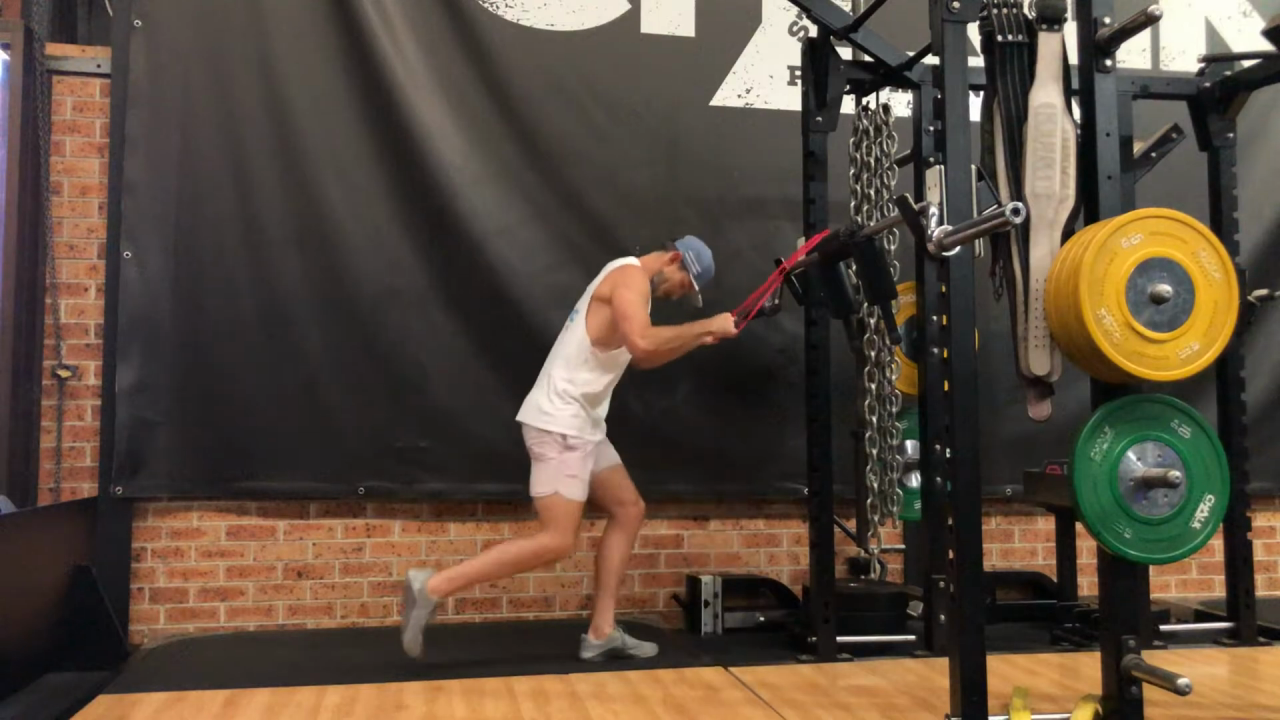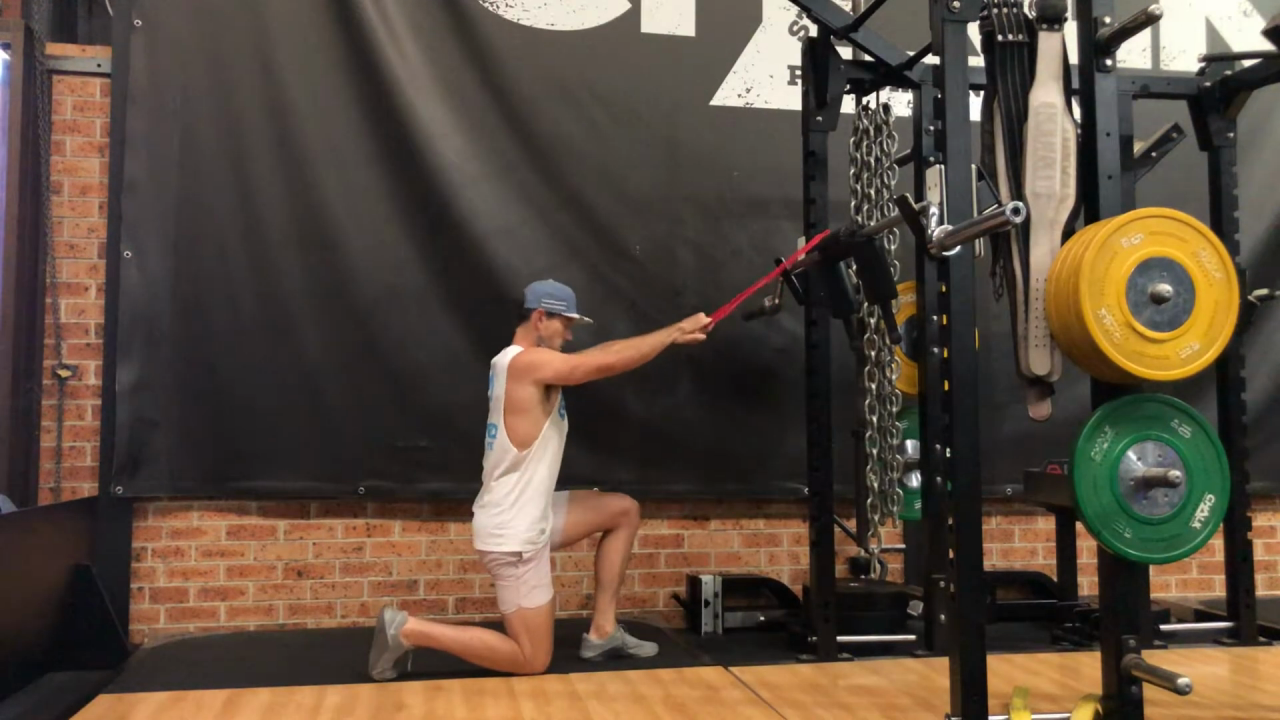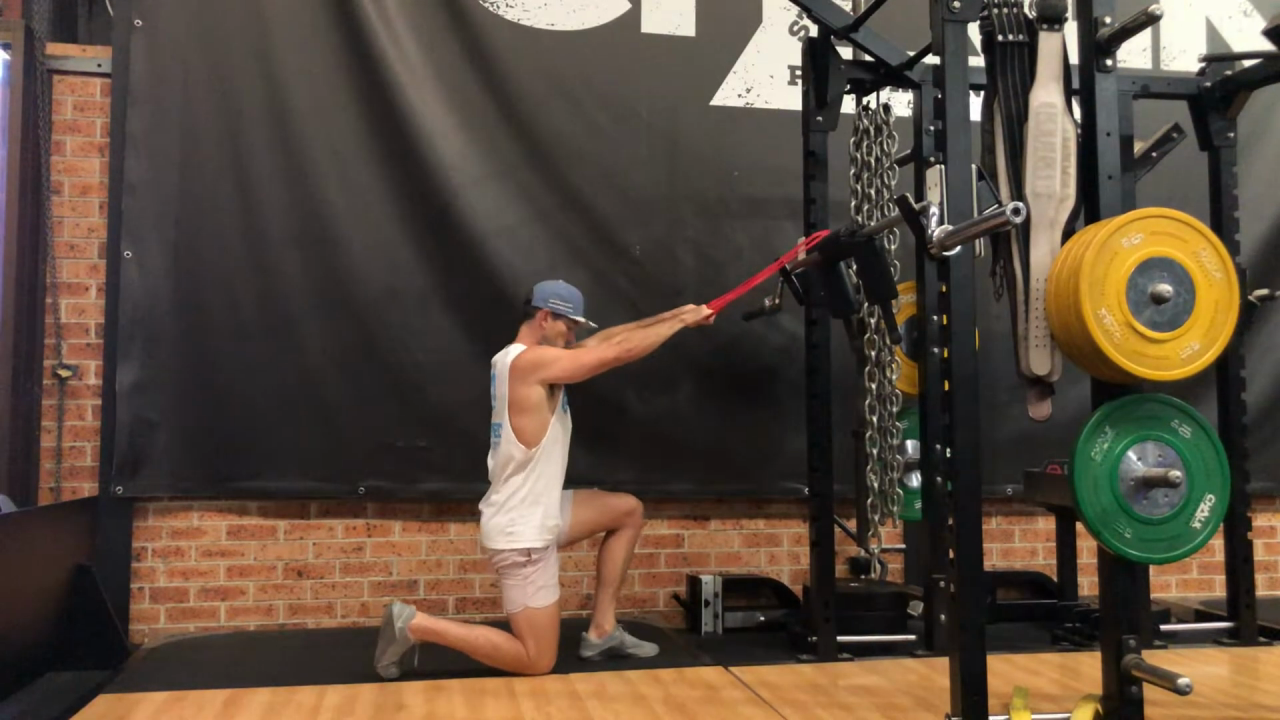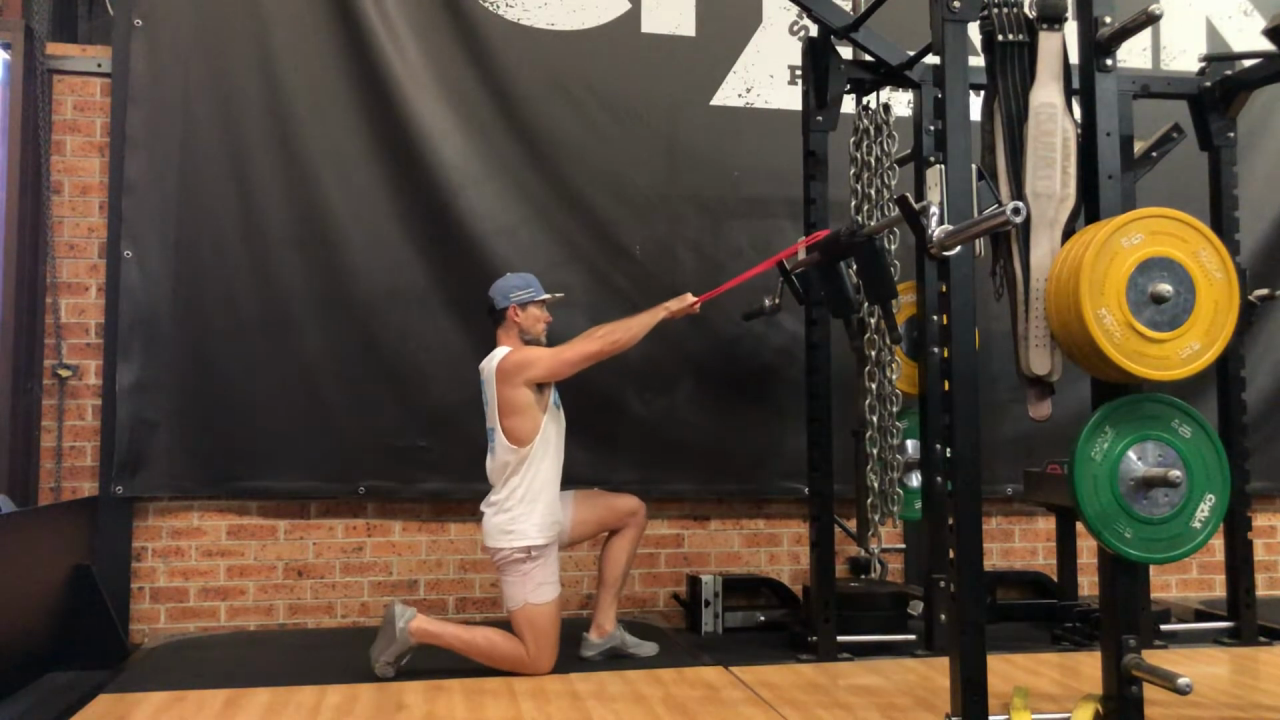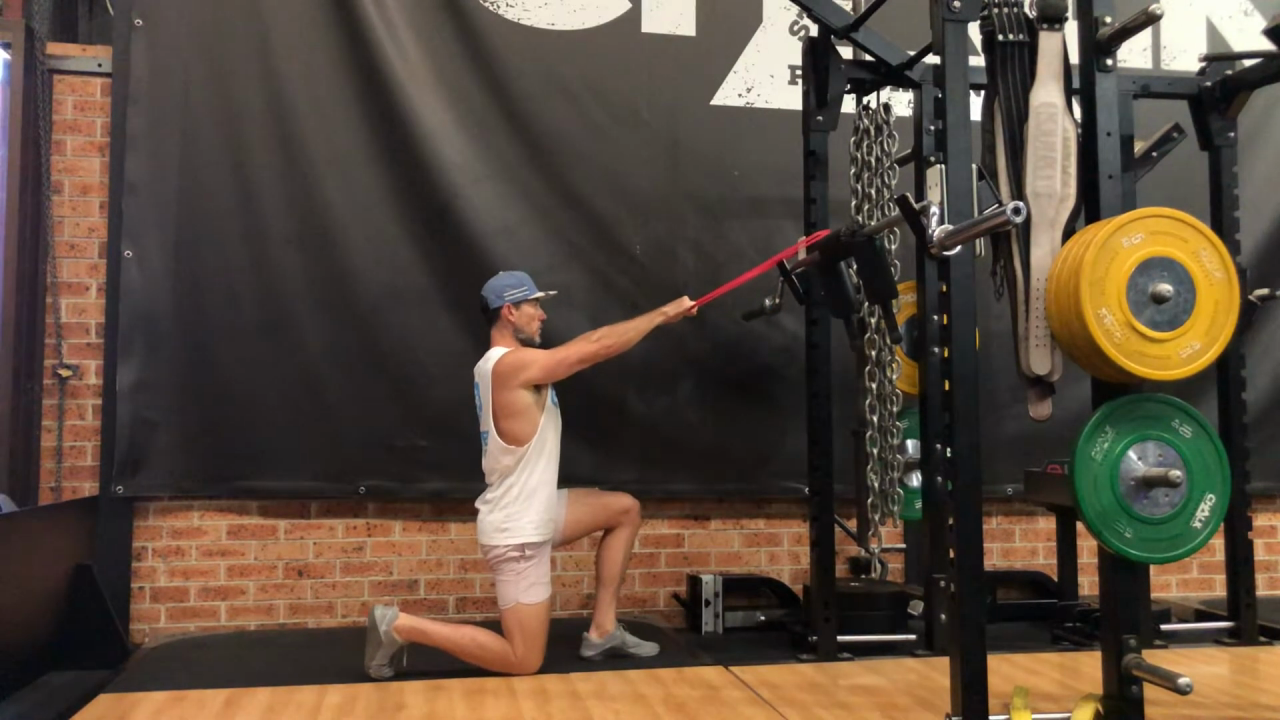
dt=1s
person 1, frame 1
left shoulder: (629, 279)
right shoulder: (630, 274)
left elbow: (641, 355)
right elbow: (644, 342)
left wrist: (703, 336)
right wrist: (706, 326)
left hip: (580, 422)
right hip: (558, 420)
left knee: (629, 512)
right knee: (555, 541)
left ankle: (602, 632)
right ankle: (431, 587)
person 1, frame 2
left shoulder: (522, 364)
right shoulder: (526, 362)
left elbow: (602, 352)
right elbow: (612, 360)
left wrist: (672, 334)
right wrist: (677, 330)
left hip: (528, 516)
right hip: (513, 535)
left knee: (624, 511)
right knee: (532, 660)
left ankle: (602, 633)
right ankle: (406, 629)
person 1, frame 3
left shoulder: (520, 360)
right shoulder: (531, 361)
left elbow: (605, 338)
right elbow: (619, 351)
left wrist: (676, 313)
right wrist: (683, 321)
left hip: (535, 513)
right hip: (520, 532)
left knee: (628, 510)
right knee: (538, 661)
left ankle: (602, 631)
right ankle: (415, 624)
person 1, frame 4
left shoulder: (513, 363)
right shoulder: (516, 364)
left elbow: (589, 338)
right elbow: (603, 344)
left wrist: (661, 313)
right wrist: (666, 309)
left hip: (538, 513)
right hip: (522, 533)
left knee: (631, 512)
right knee: (537, 662)
left ankle: (602, 632)
right ankle: (414, 627)
person 1, frame 5
left shoulder: (501, 363)
right shoulder: (512, 365)
left elbow: (583, 342)
right elbow: (599, 347)
left wrist: (656, 317)
right wrist: (664, 313)
left hip: (532, 513)
right hip: (516, 532)
left knee: (625, 510)
right knee: (524, 662)
left ankle: (602, 631)
right ankle: (399, 626)
